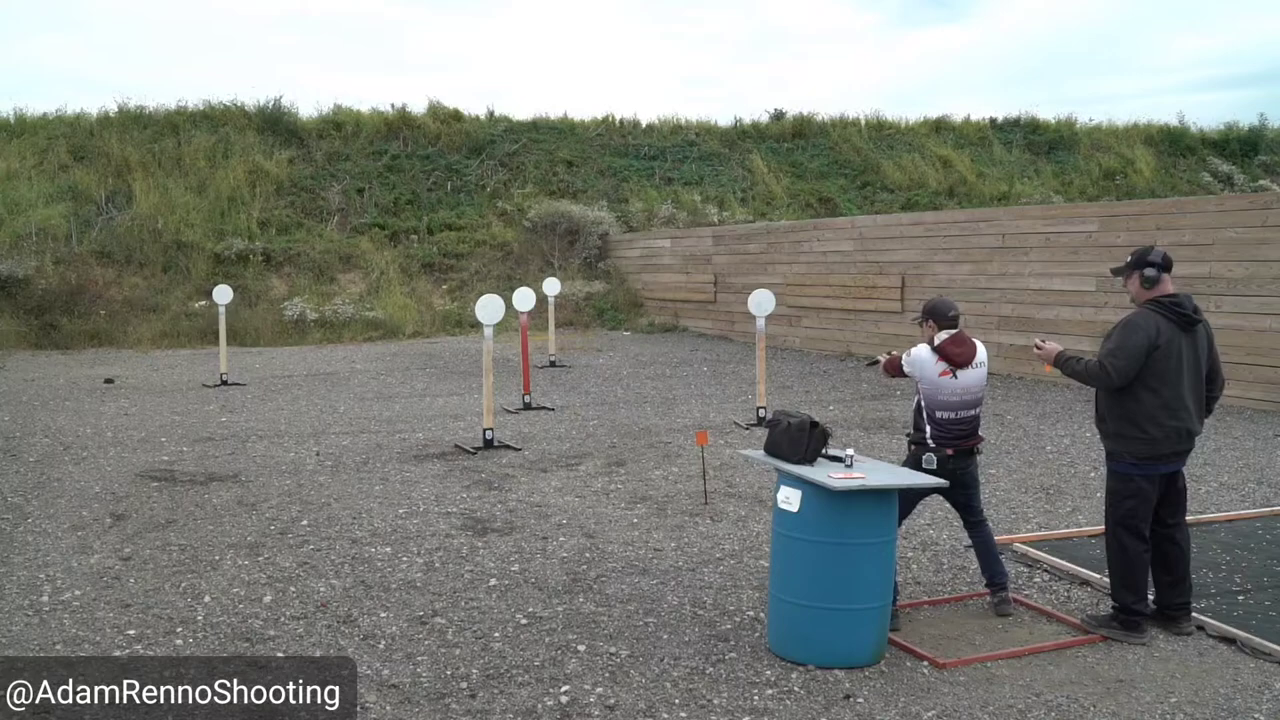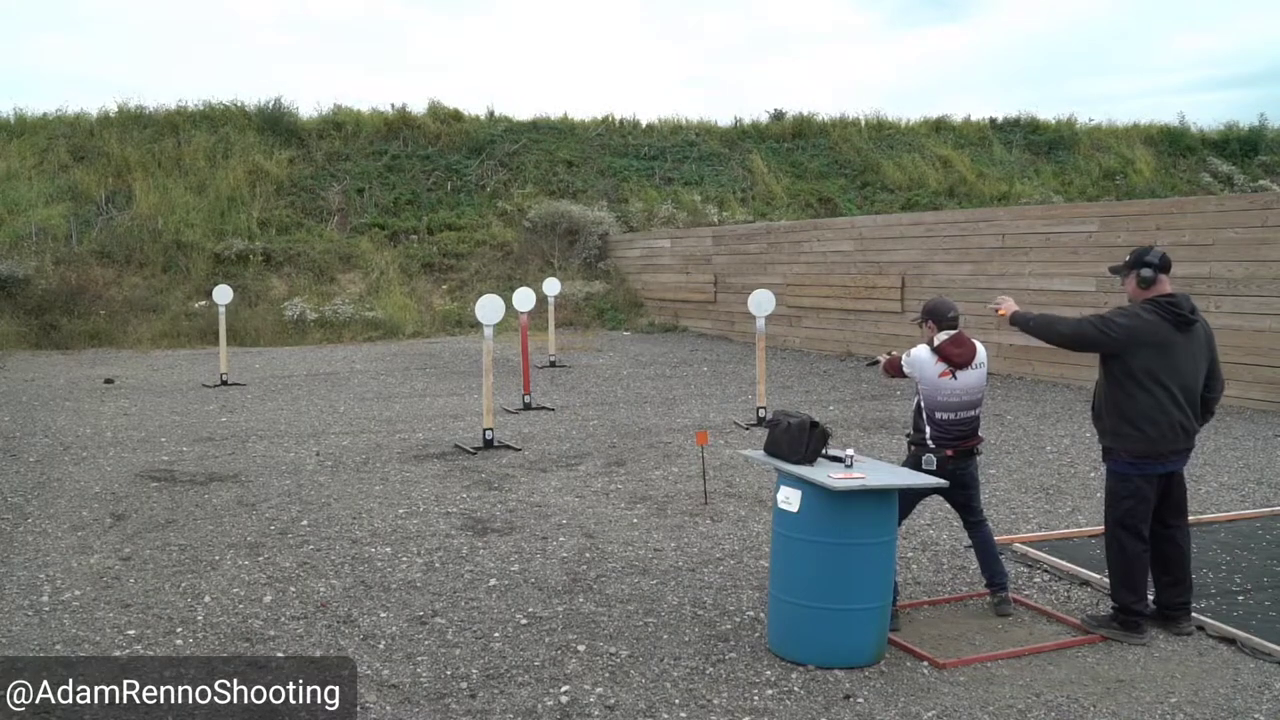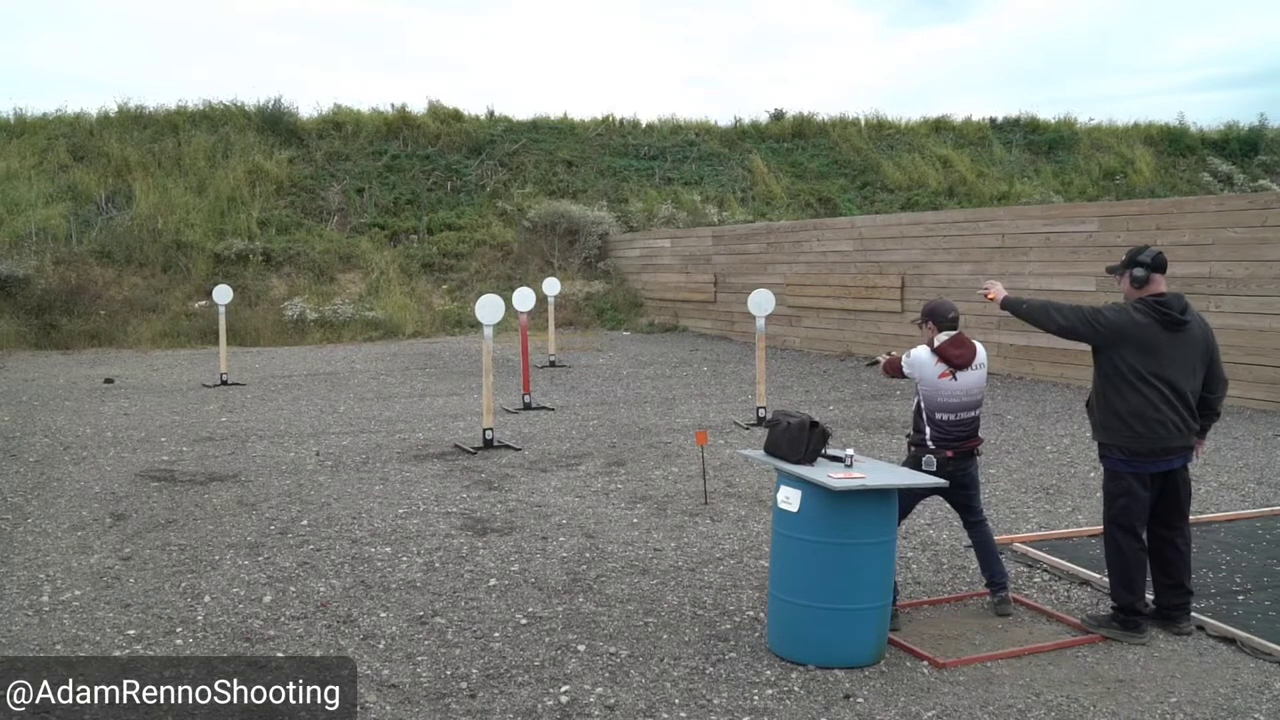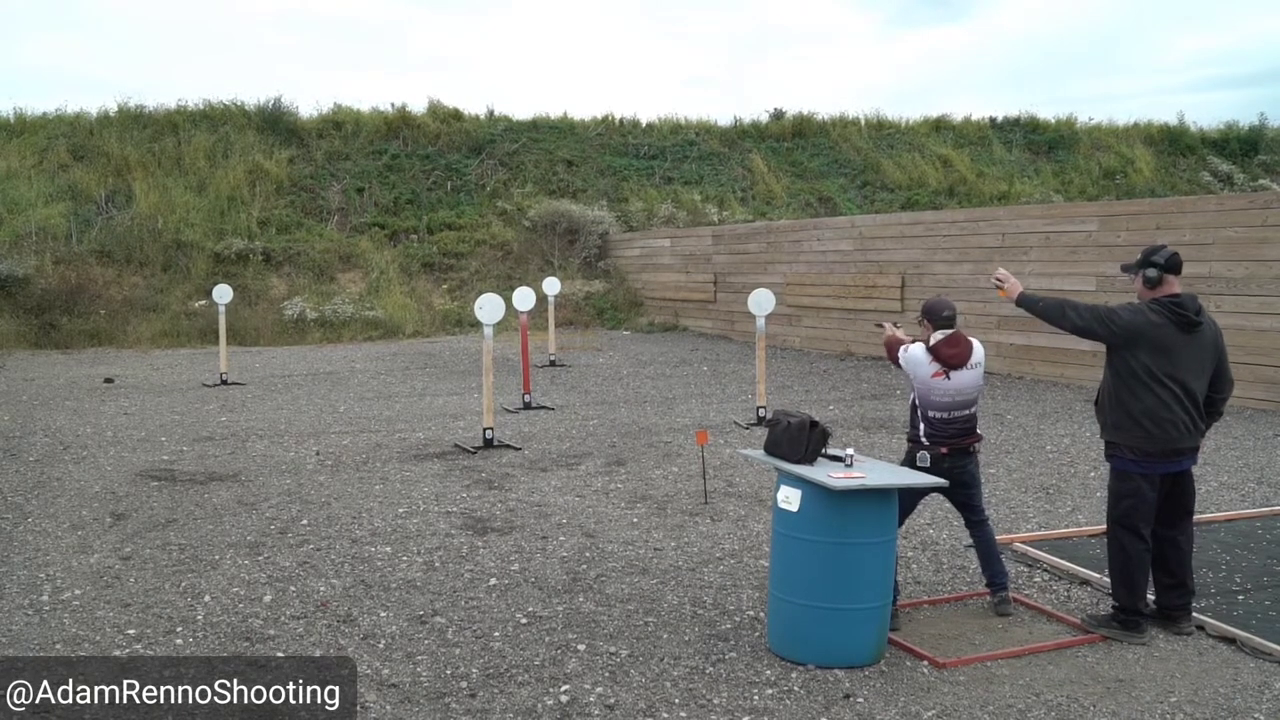
dt=1s
person 1, frame 1
left shoulder: (1141, 323)
right shoulder: (1197, 323)
left elbow: (1109, 374)
right elbow: (1214, 383)
left wrist: (1060, 358)
left hip: (1137, 452)
right hip: (1175, 447)
left knee: (1128, 532)
right knee: (1170, 527)
left ankle: (1130, 619)
right ankle: (1176, 610)
person 1, frame 2
left shoulder: (1132, 322)
right shoulder: (1197, 325)
left elbow: (1070, 331)
right elbow: (1213, 387)
left wrist: (1017, 315)
left hip: (1135, 453)
right hip: (1175, 449)
left knee: (1127, 532)
right knee: (1170, 528)
left ankle: (1129, 619)
right ankle: (1176, 611)
person 1, frame 3
left shoulder: (1121, 321)
right shoulder: (1197, 325)
left elbow: (1058, 317)
right elbow: (1215, 385)
left wrist: (1007, 300)
right wrist: (1199, 430)
left hip: (1130, 451)
right hip: (1176, 449)
left knee: (1125, 532)
right knee: (1171, 529)
left ankle: (1129, 619)
right ankle: (1175, 611)
person 1, frame 4
left shoulder: (1135, 320)
right shoulder: (1207, 326)
left elbow: (1072, 314)
right elbow: (1221, 386)
left wrist: (1020, 295)
right wrist: (1198, 428)
left hip: (1138, 451)
right hip: (1182, 449)
left knee: (1129, 531)
right knee: (1174, 529)
left ankle: (1129, 619)
right ankle: (1176, 610)
person 2, frame 1
left shoulder: (922, 355)
right shoulder: (979, 352)
left elbow: (893, 367)
left wrist: (885, 361)
right wrist: (898, 360)
left hip: (925, 460)
right hip: (964, 460)
right knee: (977, 522)
left ankle: (886, 605)
right ankle: (1000, 593)
person 2, frame 2
left shoulder: (921, 356)
right shoulder: (979, 352)
left elbow: (893, 367)
left wrist: (885, 361)
right wrist: (899, 360)
left hip: (926, 461)
right hip: (964, 461)
right knee: (976, 522)
left ankle: (887, 605)
right ankle: (1000, 593)
person 2, frame 3
left shoulder: (922, 357)
right shoulder: (978, 353)
left elbow: (895, 368)
left wrist: (885, 361)
right wrist: (898, 359)
left hip: (926, 462)
right hip: (964, 461)
right knee: (976, 522)
right ankle: (1000, 593)
person 2, frame 4
left shoulder: (914, 354)
right shoulder: (976, 350)
left elbow: (897, 351)
left wrist: (892, 338)
right wrist: (907, 340)
left hip: (923, 459)
right hip: (963, 458)
right knee: (978, 522)
left ankle: (887, 605)
right ankle: (1000, 593)
